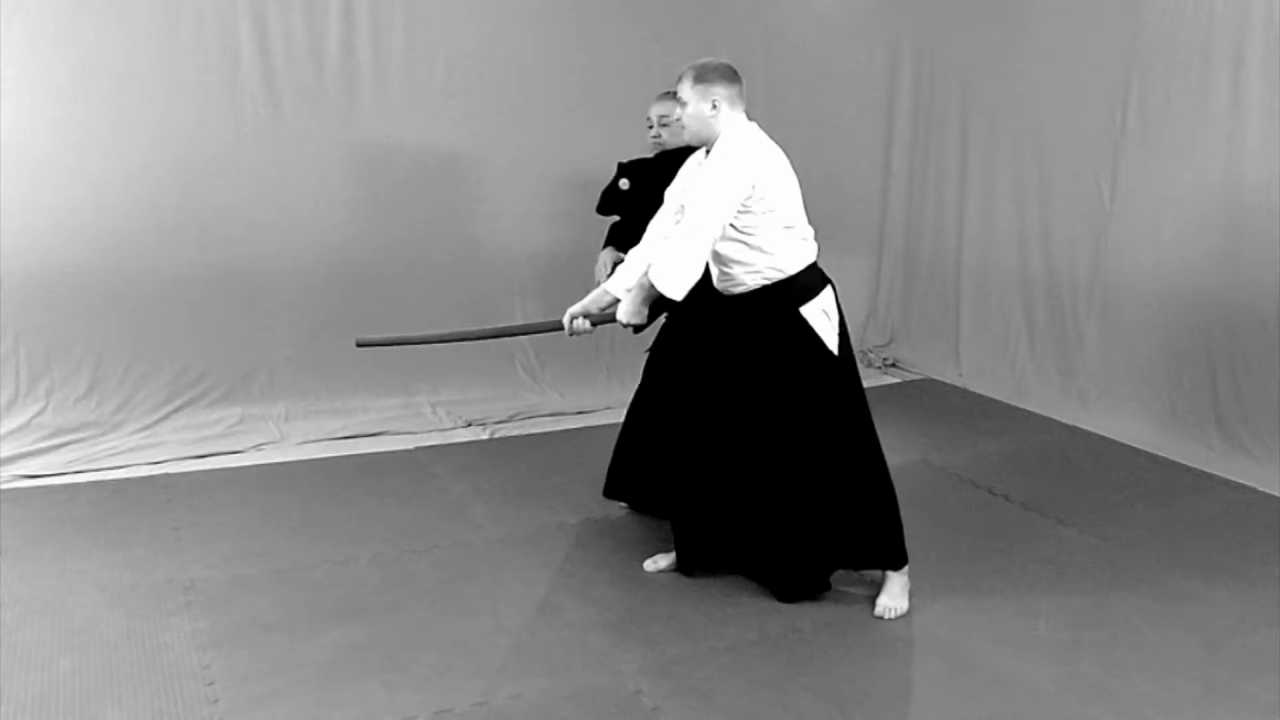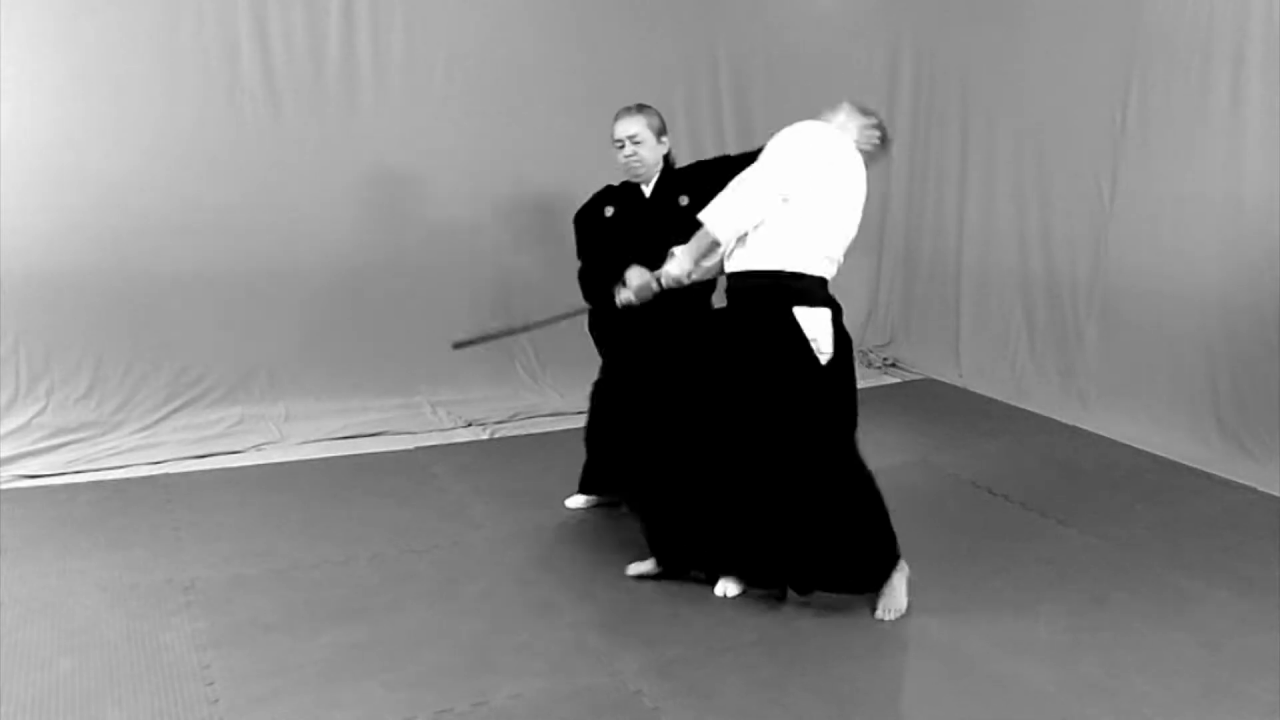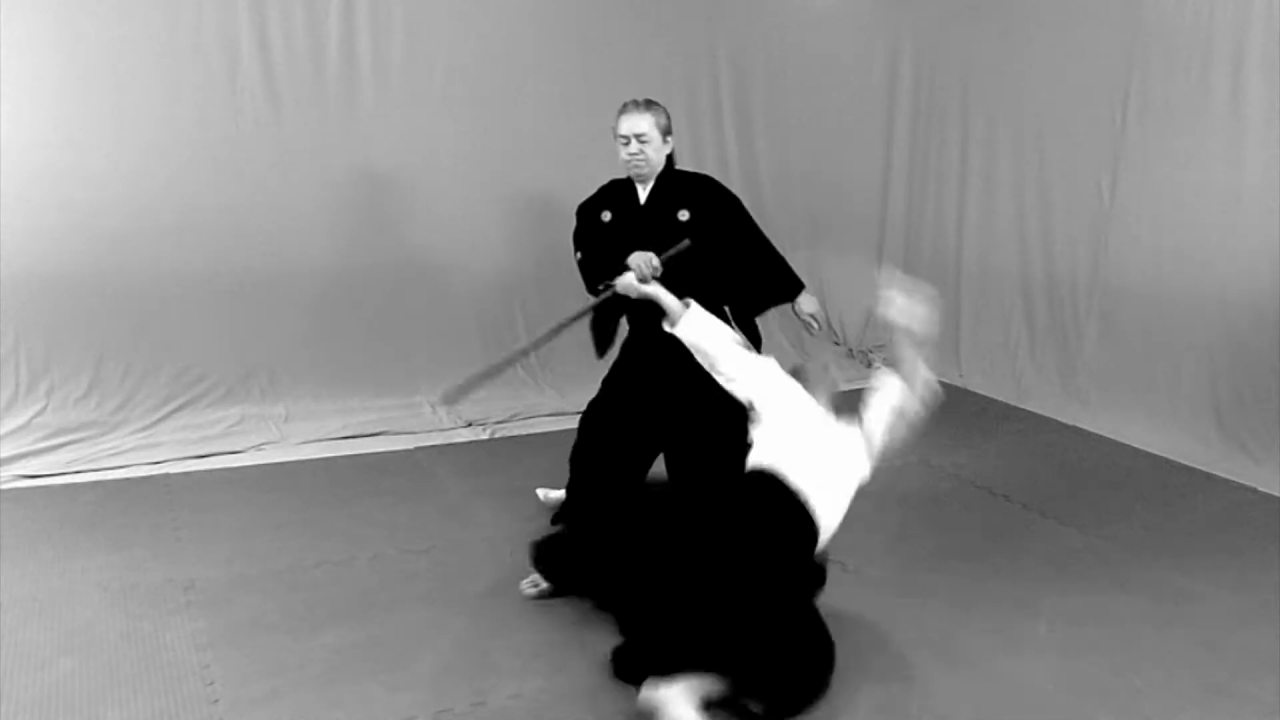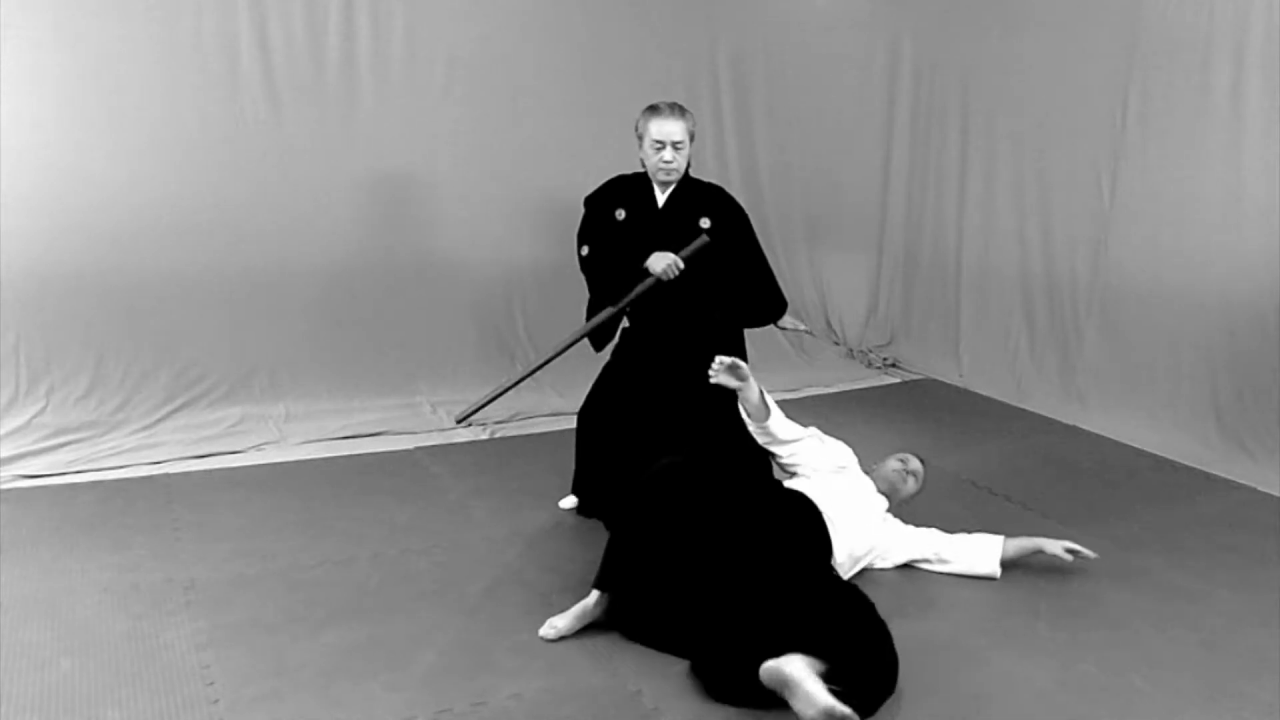
dt=0.5s
person 1, frame 1
left shoulder: (743, 155)
right shoulder: (703, 163)
left elbow: (691, 239)
right elbow: (662, 234)
left wrist: (639, 298)
right wrist: (600, 296)
left hip: (796, 315)
right hip: (742, 315)
left knee: (834, 446)
right knee: (700, 425)
left ankle: (893, 569)
right ankle: (701, 545)
person 1, frame 2
left shoulder: (812, 139)
right shoulder: (838, 179)
left elbow: (730, 216)
right elbow: (734, 243)
left wrist: (686, 260)
right wrist: (663, 278)
left hip: (787, 319)
right hip: (754, 313)
left knee: (815, 453)
right knee: (699, 428)
left ankle: (888, 566)
person 1, frame 3
left shoulder: (856, 444)
right shoulder: (783, 399)
left elbow: (912, 401)
right elbow: (721, 349)
left wrist: (910, 338)
right wrist: (655, 294)
right hip: (759, 510)
person 1, frame 4
left shoulder: (888, 531)
right shoulder: (835, 460)
left elbow: (958, 546)
right elbow: (779, 432)
left wrist: (1038, 542)
right wrist: (749, 389)
left hip: (800, 557)
right hip: (772, 517)
person 2, frame 1
right shoulder: (665, 171)
left elbow: (626, 191)
right elbow: (635, 223)
right wrist: (612, 251)
right knee: (658, 400)
right ankle: (655, 494)
person 2, frame 2
left shoulder: (698, 182)
right shoulder: (604, 207)
right elbow: (591, 267)
right wrist: (624, 273)
left hip: (693, 330)
right hip: (634, 334)
right knee: (611, 411)
right ankle: (608, 485)
person 2, frame 3
left shoulder: (702, 194)
right shoulder: (603, 204)
left elbow: (753, 243)
right elbow: (590, 262)
left wrist: (796, 294)
right wrist: (626, 261)
right hip: (645, 340)
left knee: (712, 437)
right knee: (606, 418)
right ankle: (583, 496)
person 2, frame 4
left shoulder: (716, 205)
right shoulder: (614, 197)
left elbow: (749, 264)
right elbow: (591, 256)
left wrist: (775, 312)
right wrist: (644, 260)
left hip: (708, 344)
right hip: (644, 339)
left knee: (729, 435)
right knee: (604, 415)
right ankle: (595, 494)
